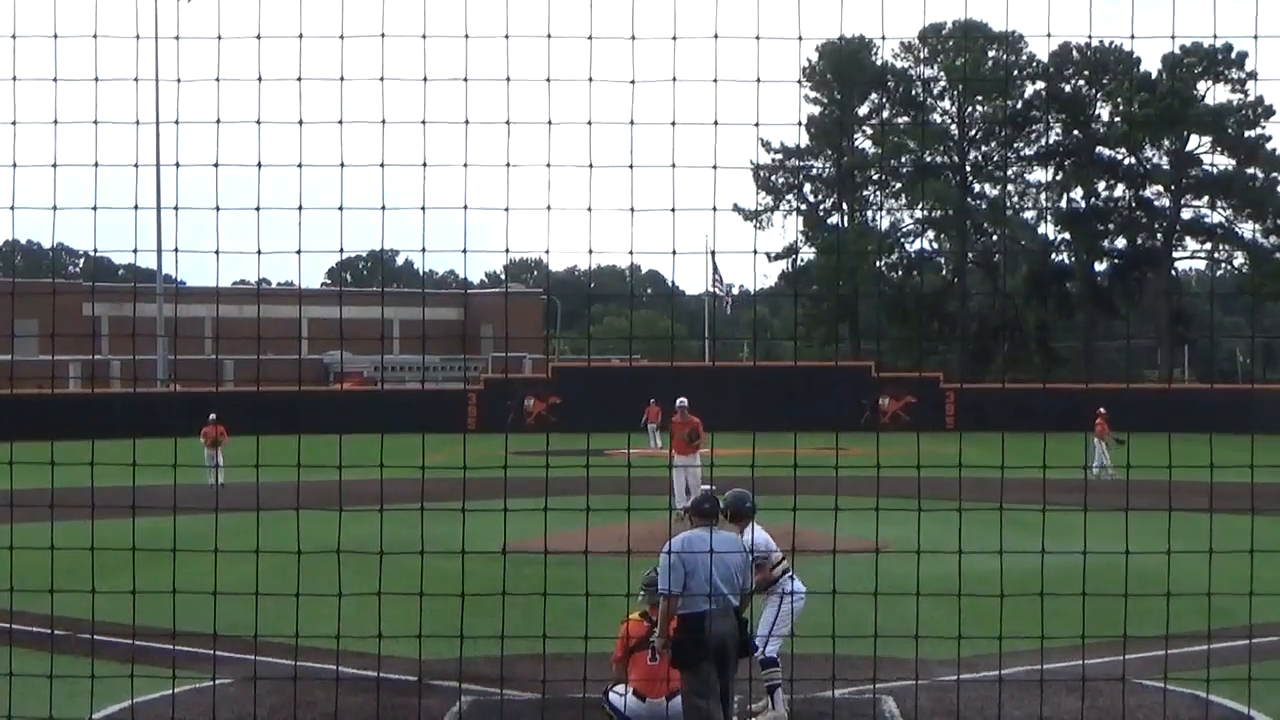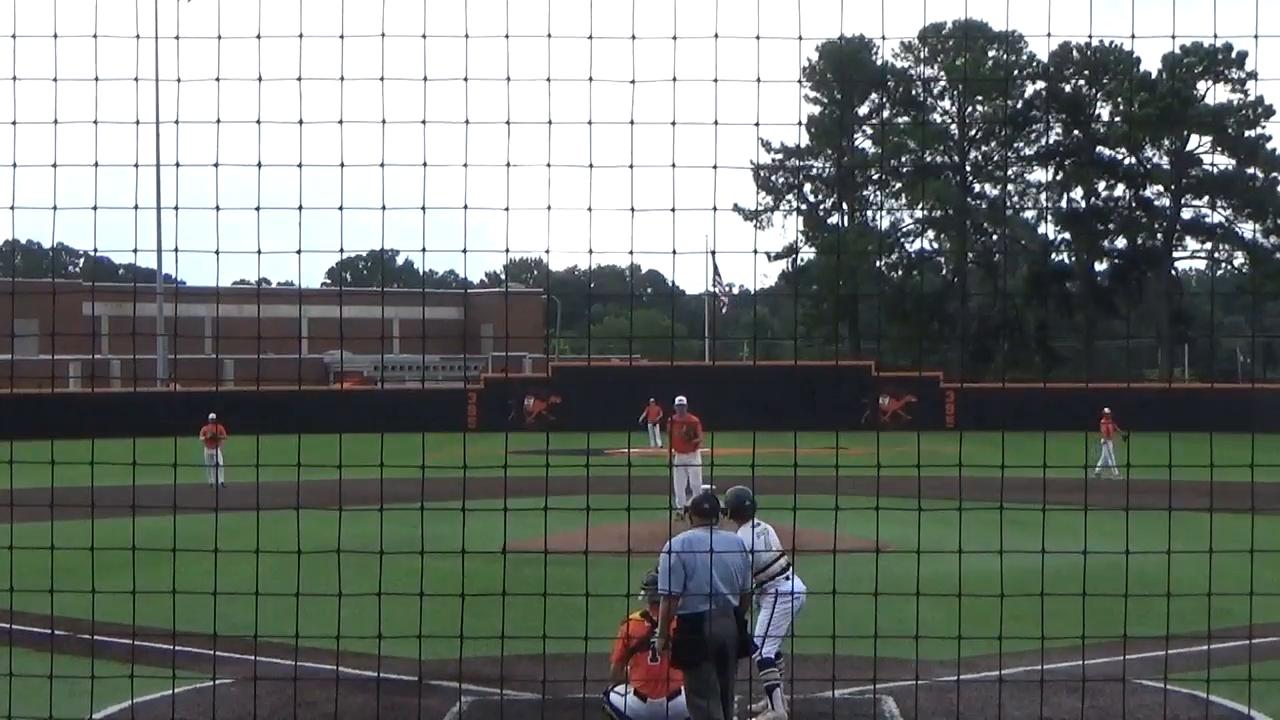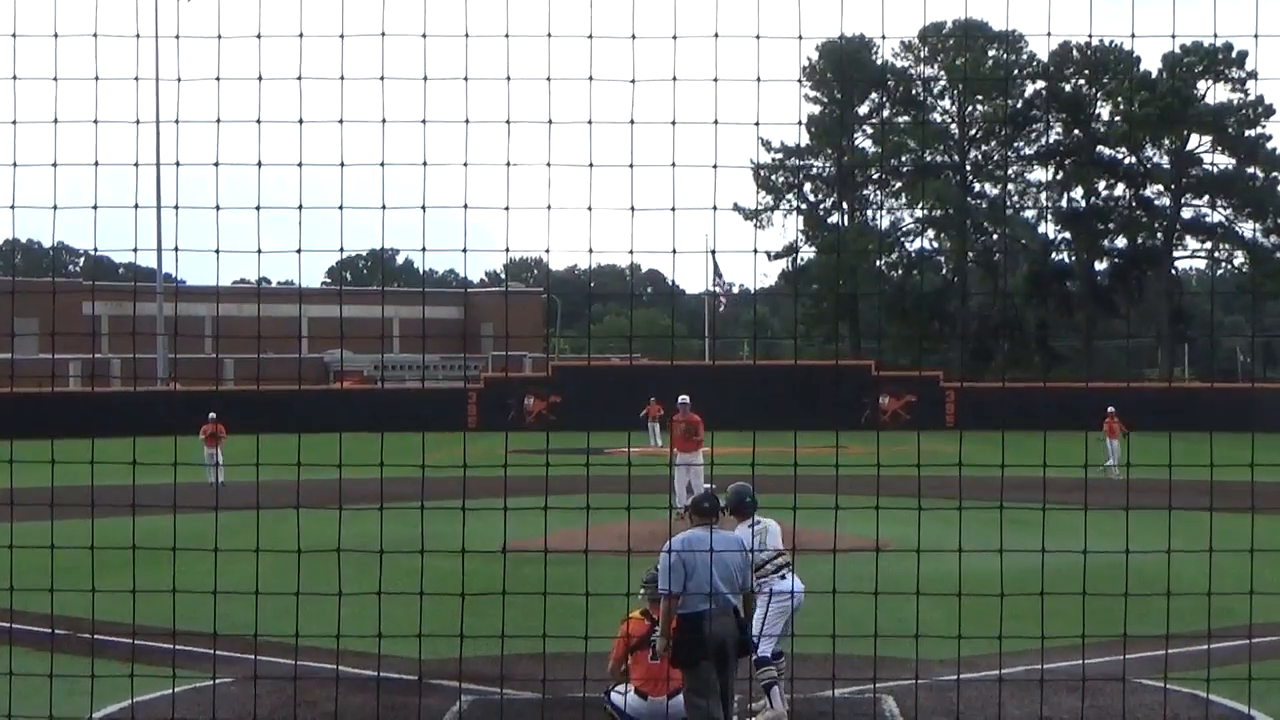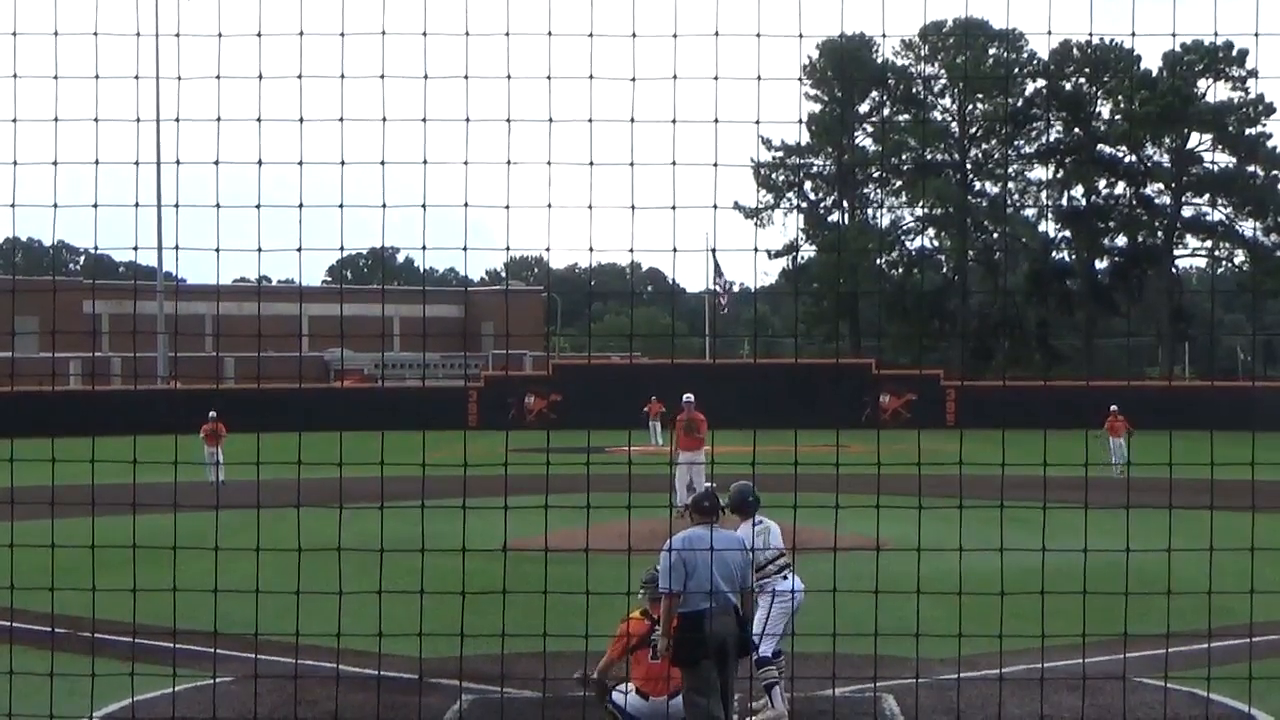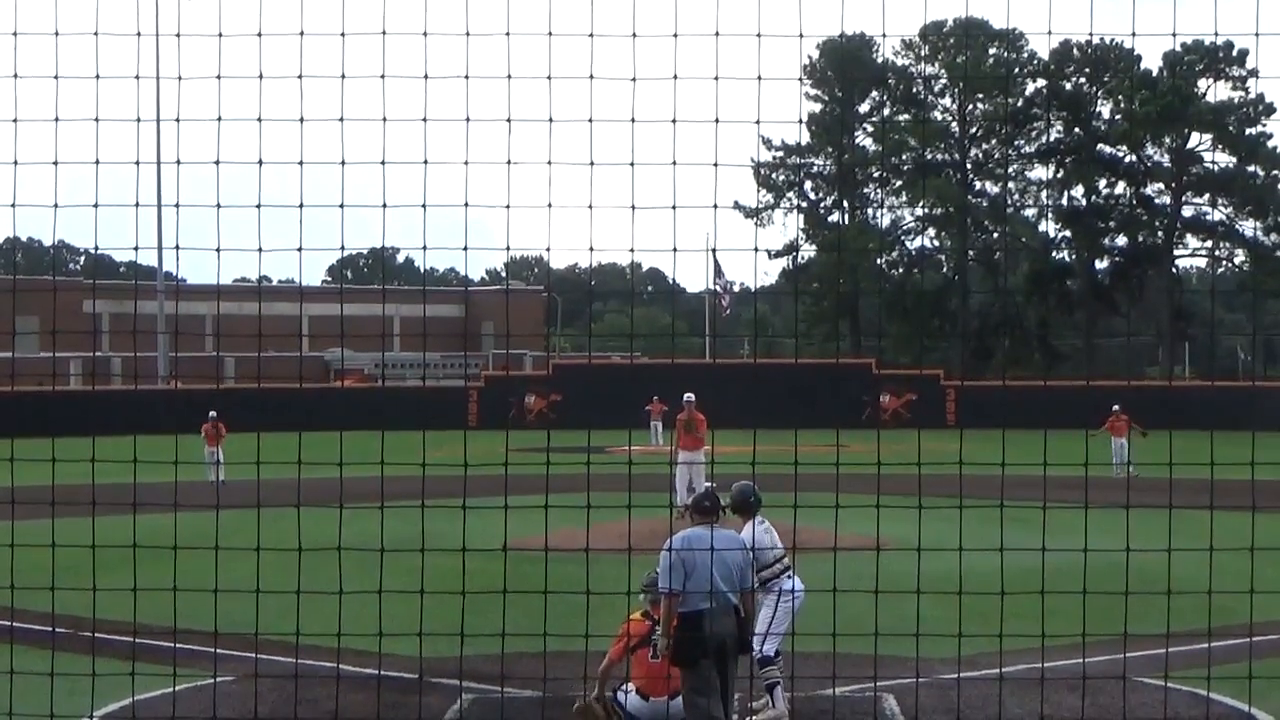
dt=0.2s
person 1, frame 1
left shoulder: (751, 537)
right shoulder: (751, 533)
left elbow: (766, 576)
left hip: (784, 594)
right hip: (781, 592)
left knee: (764, 650)
right knee: (766, 646)
right ankle: (776, 698)
person 1, frame 2
left shoulder: (740, 540)
right shoulder: (764, 527)
right wrist: (756, 592)
left hip: (779, 594)
right hip: (793, 588)
left knee: (762, 651)
right knee: (771, 646)
right ankle: (776, 698)
person 1, frame 3
left shoulder: (737, 538)
right shoulder: (771, 524)
right elbow: (784, 556)
left hip: (774, 593)
right hip: (793, 587)
left knee: (759, 650)
right knee: (772, 645)
right ankle: (776, 697)
person 1, frame 4
left shoulder: (740, 537)
right shoulder: (770, 525)
right elbow: (783, 557)
left hip: (775, 593)
right hip: (793, 587)
left knee: (759, 649)
right knee: (771, 644)
right ankle: (776, 697)
person 1, frame 5
left shoulder: (748, 536)
right shoulder: (764, 525)
left hip: (779, 592)
right hip: (790, 587)
left knee: (761, 649)
right knee: (769, 644)
right ankle: (776, 696)
person 2, frame 1
left shoulder: (678, 544)
right shoulder: (736, 543)
left elbow: (670, 597)
right elbow: (746, 593)
left wrist: (662, 634)
left hip: (695, 627)
right hip: (730, 625)
left knee: (701, 697)
right knee: (725, 693)
person 2, frame 2
left shoulder: (678, 545)
right shoulder: (737, 543)
left elbow: (670, 597)
right elbow: (746, 593)
left wrist: (662, 635)
left hip: (695, 627)
right hip: (730, 625)
left knee: (703, 697)
right knee: (725, 692)
person 2, frame 3
left shoulder: (678, 544)
right shoulder: (737, 542)
left elbow: (670, 597)
right elbow: (748, 592)
left wrist: (663, 635)
right wrist: (743, 625)
left hip: (695, 626)
right hip: (730, 624)
left knee: (702, 696)
right knee: (724, 692)
person 2, frame 4
left shoulder: (678, 543)
right shoulder: (738, 541)
left elbow: (671, 596)
right elbow: (747, 592)
left wrist: (664, 635)
right wrist: (745, 628)
left hip: (695, 625)
right hip: (730, 623)
left knee: (701, 696)
right knee: (724, 693)
person 2, frame 5
left shoulder: (678, 543)
right shoulder: (737, 541)
left elbow: (671, 596)
right elbow: (747, 593)
left wrist: (665, 635)
right wrist: (747, 629)
left hip: (695, 625)
right hip: (730, 623)
left knee: (701, 696)
right knee: (724, 692)
